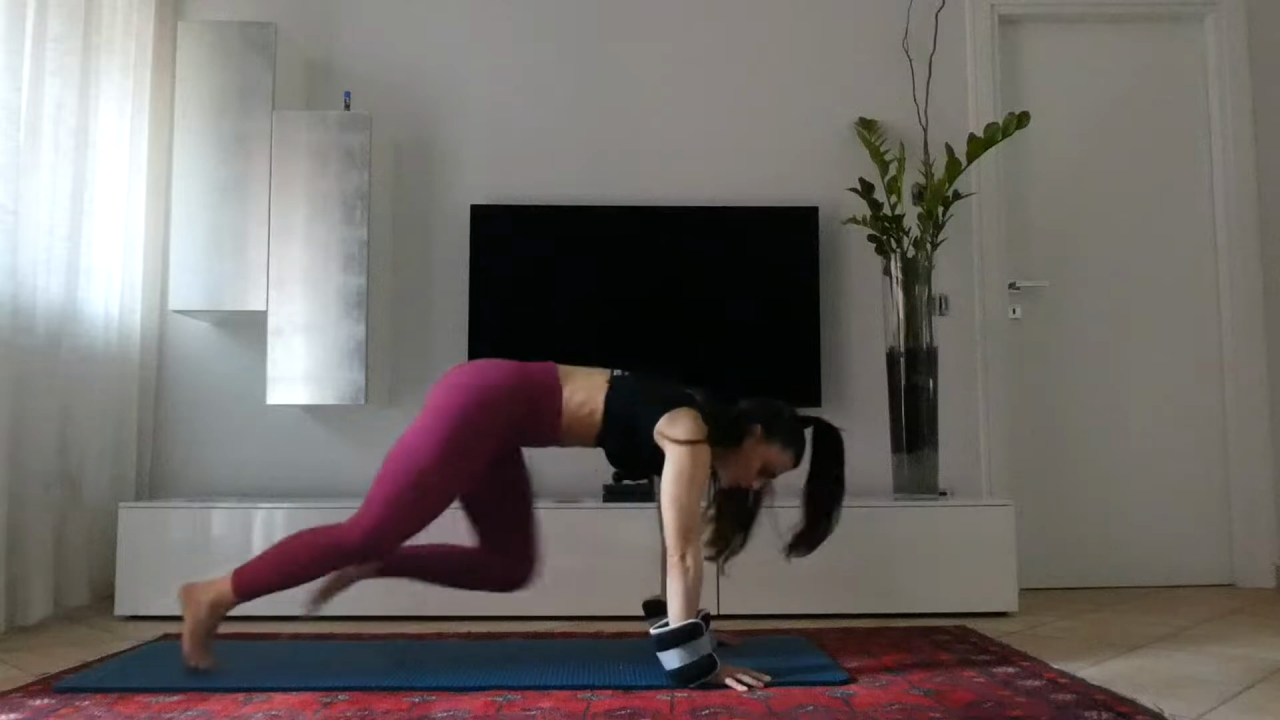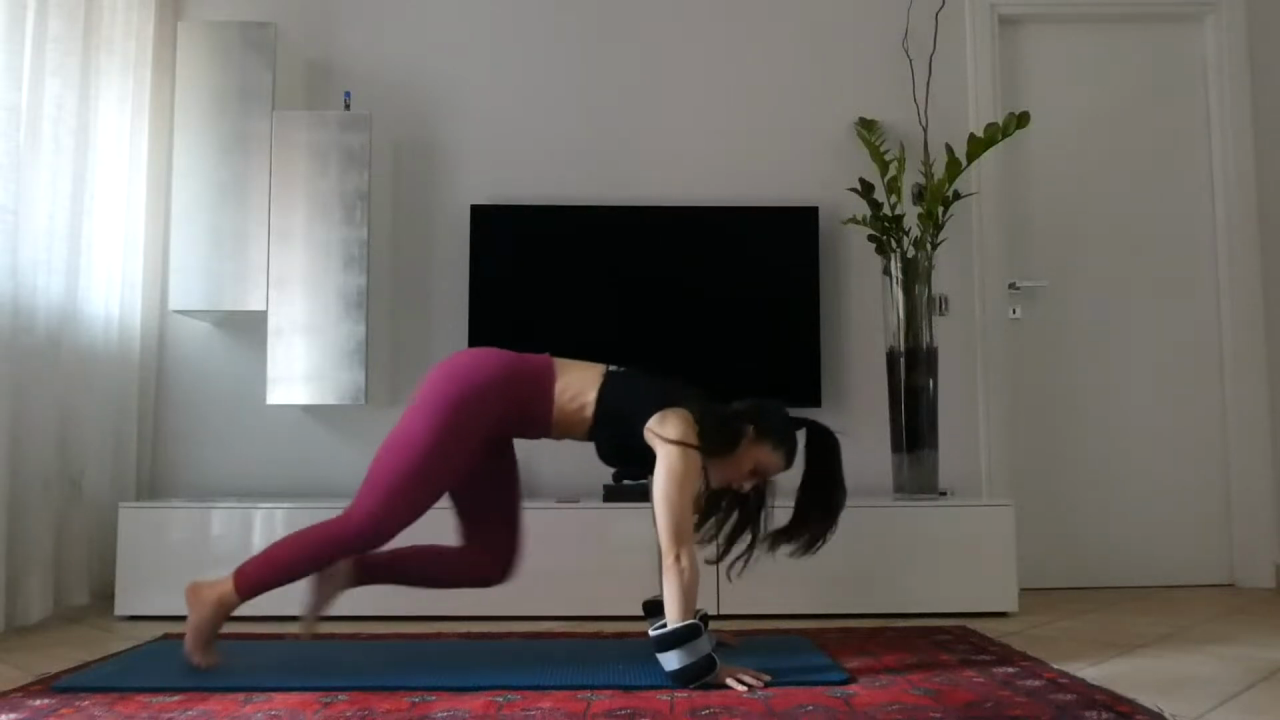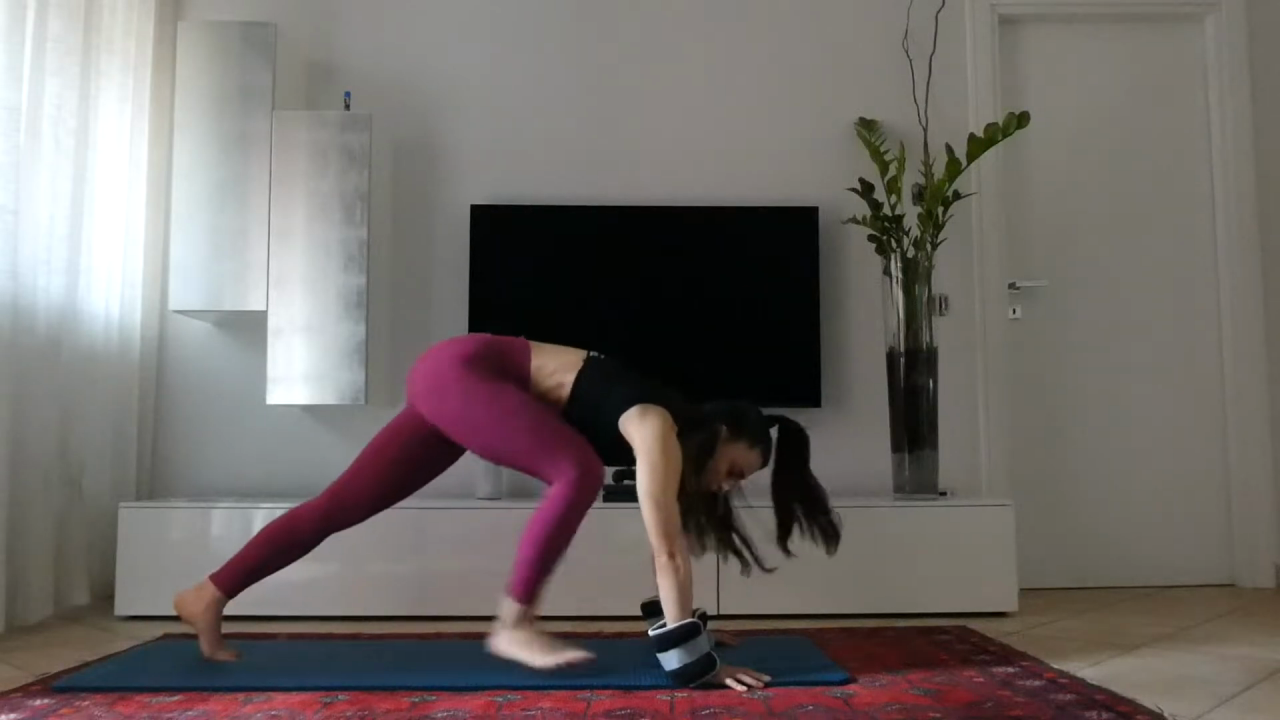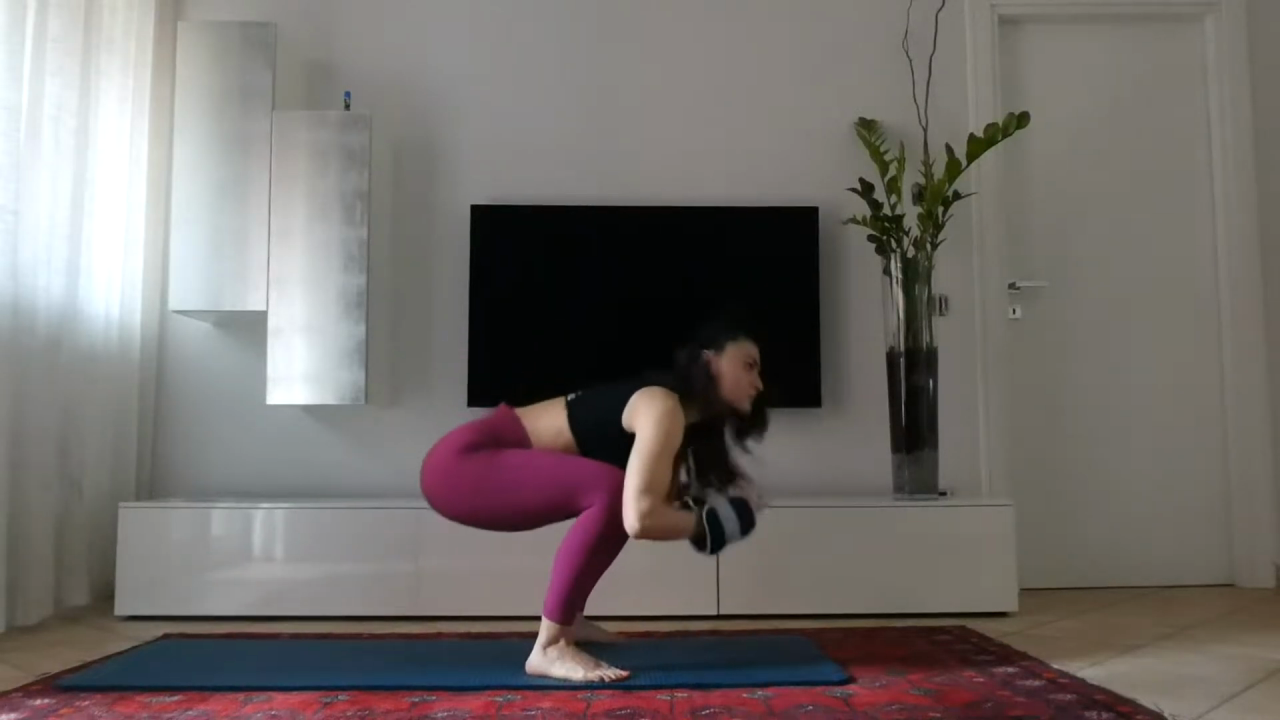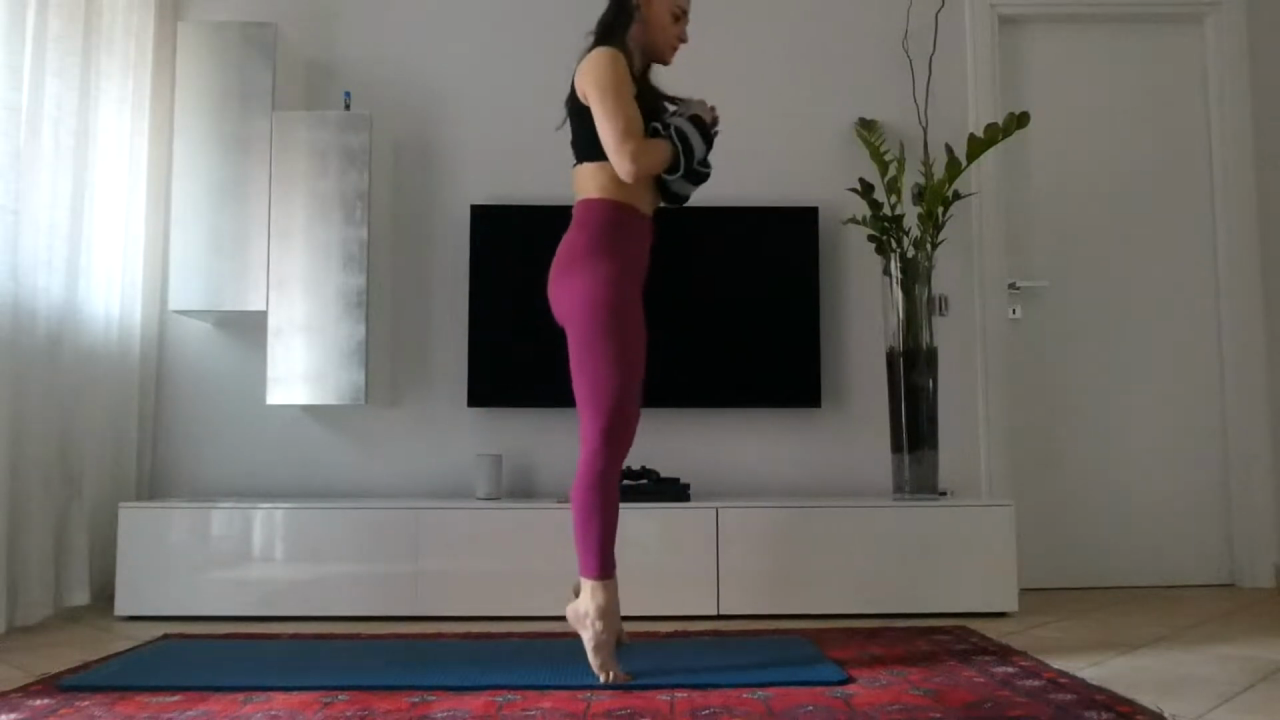
dt=1s
person 1, frame 1
left shoulder: (694, 437)
right shoulder: (693, 434)
left elbow: (681, 552)
right elbow: (681, 554)
left wrist: (688, 640)
right wrist: (692, 659)
left hip: (491, 408)
right hip: (484, 402)
left knee: (512, 570)
right knee: (371, 532)
left ankle: (362, 564)
right ankle: (214, 596)
person 1, frame 2
left shoulder: (691, 436)
right shoulder: (683, 433)
left elbow: (676, 552)
right elbow: (676, 554)
left wrist: (688, 636)
right wrist: (691, 659)
left hip: (486, 398)
right hip: (474, 390)
left knee: (492, 565)
right knee: (368, 522)
left ankle: (349, 570)
right ankle: (219, 596)
person 1, frame 3
left shoulder: (677, 439)
right shoulder: (661, 433)
left elbow: (670, 549)
right elbow: (666, 554)
left wrist: (685, 640)
right wrist: (694, 660)
left hip: (460, 378)
right hip: (457, 369)
left knee: (341, 504)
right knee: (578, 473)
left ankle: (208, 597)
right ankle: (512, 624)
person 1, frame 4
left shoulder: (685, 416)
right shoulder: (663, 408)
left elbow: (652, 504)
right elbow: (640, 517)
left wrist: (718, 509)
right wrist: (714, 521)
left hip: (487, 460)
right hip: (459, 463)
left knee: (615, 493)
right knee: (609, 490)
left ankle: (565, 618)
right ankle: (549, 646)
person 1, frame 5
left shoulder: (627, 78)
right shoulder: (604, 61)
left elbow: (643, 182)
right elbow: (631, 161)
left wrist: (681, 138)
right wrist: (684, 139)
left hip: (608, 268)
right hip: (596, 264)
left knee: (610, 439)
right knee: (606, 438)
left ankle: (593, 595)
right ankle: (597, 599)
